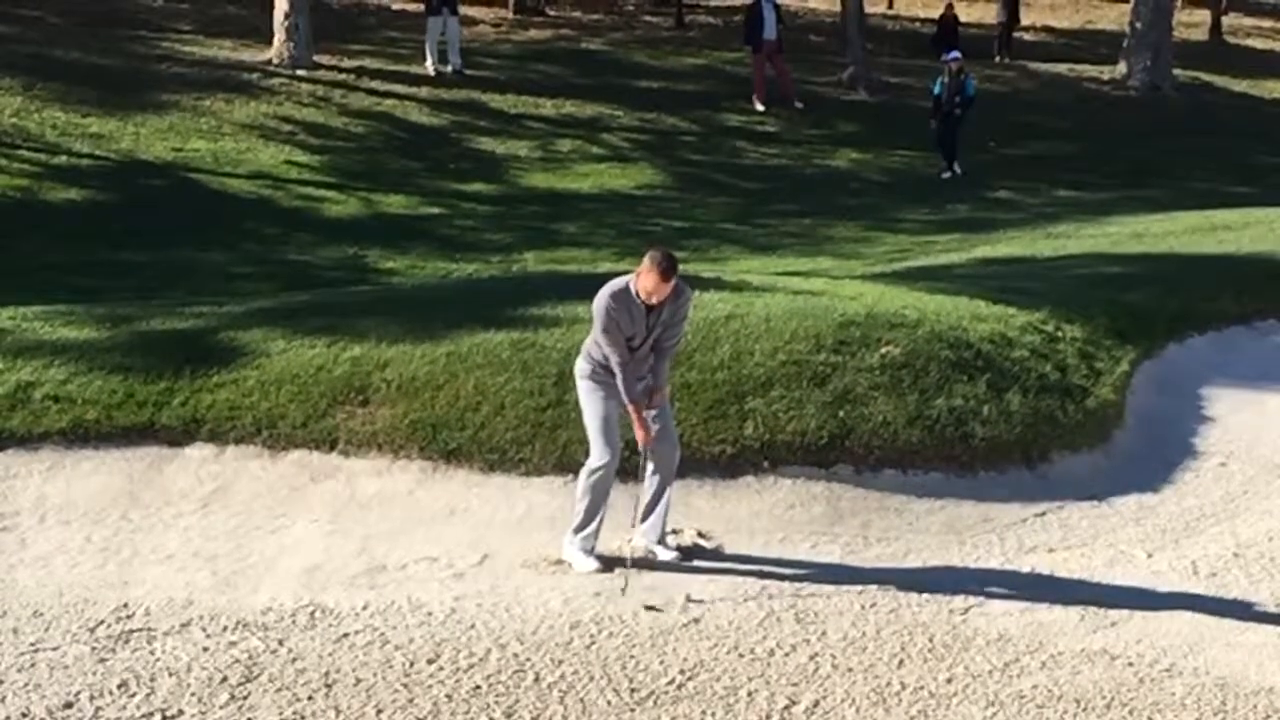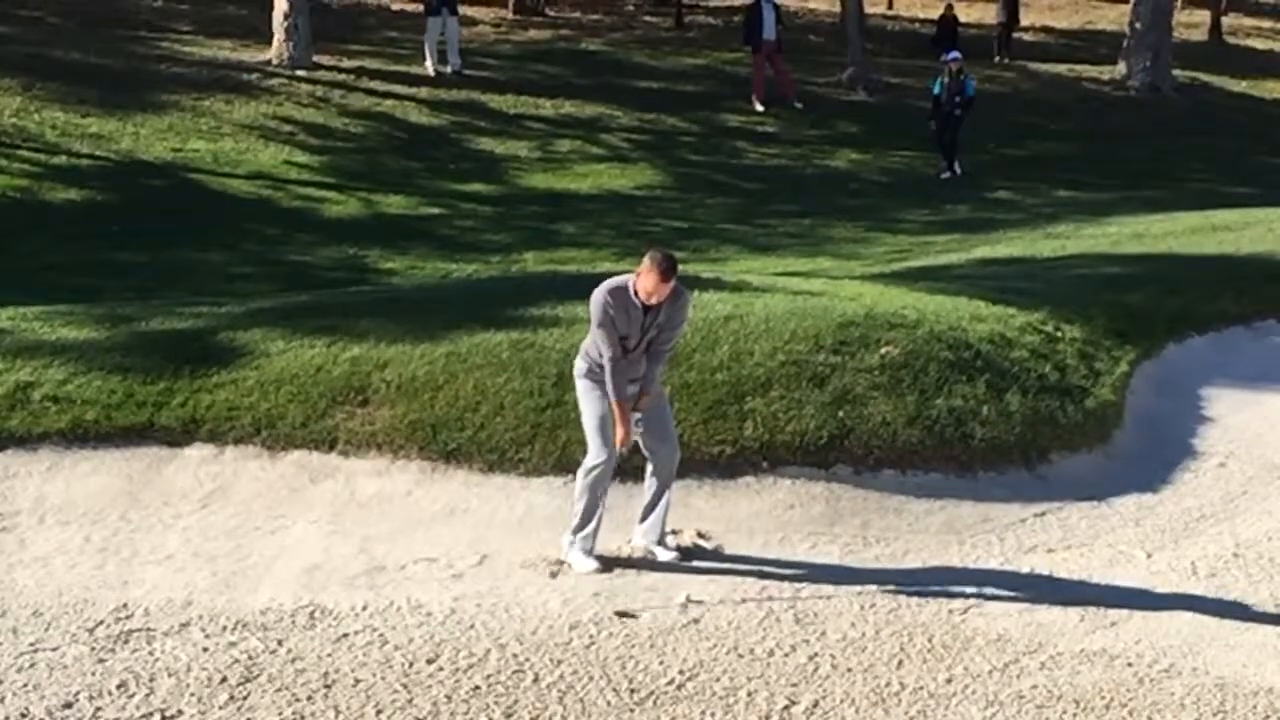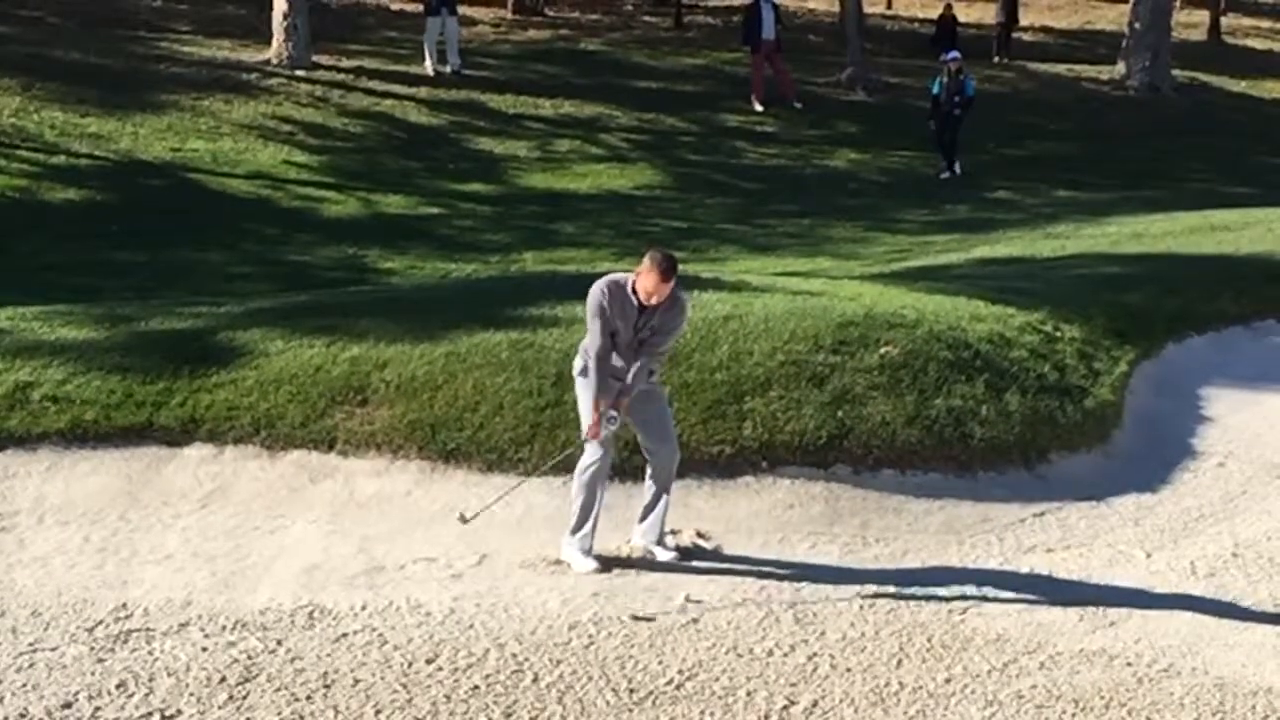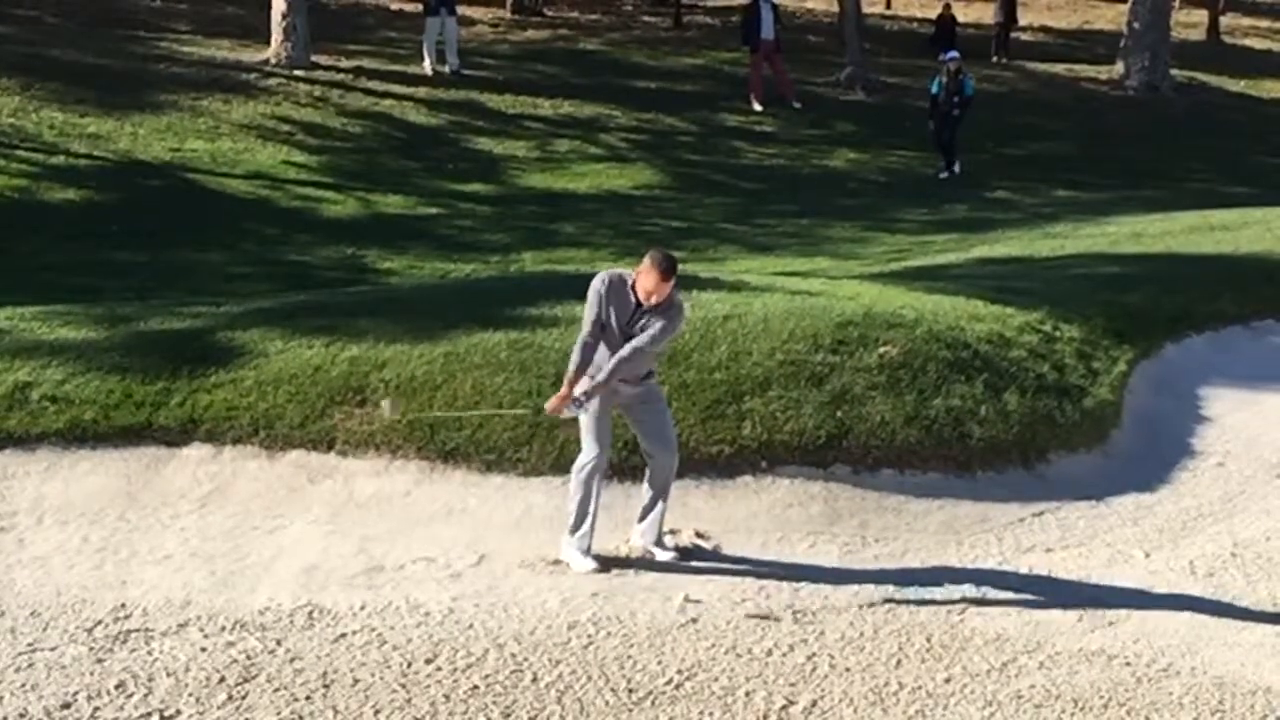
dt=0.3s
person 1, frame 1
left shoulder: (680, 296)
right shoulder: (608, 301)
left elbow: (664, 350)
right elbow: (618, 363)
left wrist: (655, 398)
right wrist: (636, 418)
left hip: (642, 376)
right hip: (599, 376)
left knee: (667, 449)
right knee: (605, 456)
left ankle: (650, 534)
right ankle: (578, 543)
person 1, frame 2
left shoulder: (679, 302)
right shoulder: (606, 297)
left elbow: (658, 355)
right elbow: (610, 361)
left wrist: (641, 406)
right wrist: (620, 418)
left hip: (641, 379)
right hip: (596, 376)
left knee: (666, 451)
right knee: (602, 455)
left ankle: (649, 535)
right ankle: (577, 544)
person 1, frame 3
left shoulder: (676, 307)
right shoulder: (604, 291)
left elbow: (647, 357)
right elbow: (599, 353)
left wrist: (620, 406)
right wrist: (596, 410)
left hip: (640, 380)
right hip: (595, 375)
left knee: (666, 452)
right knee: (599, 453)
left ankle: (648, 535)
right ankle: (576, 543)
person 1, frame 4
left shoulder: (673, 312)
right shoulder: (607, 284)
left elbow: (633, 353)
right elbow: (589, 339)
left wrist: (592, 393)
right wrist: (567, 388)
left hip: (639, 383)
right hip: (593, 375)
left knee: (665, 455)
right knee: (595, 454)
left ankle: (647, 534)
right ankle: (574, 544)
